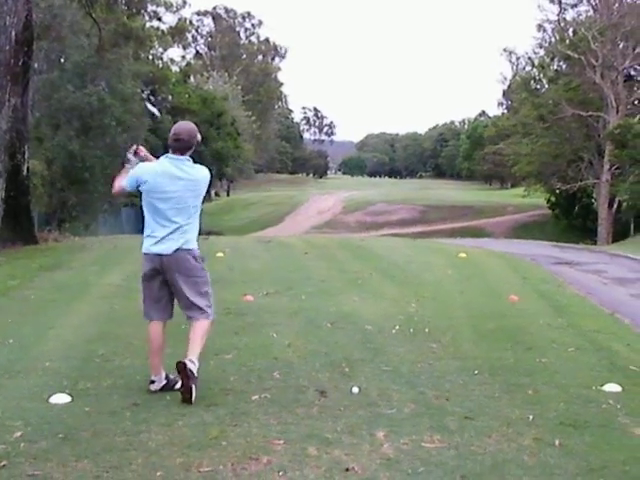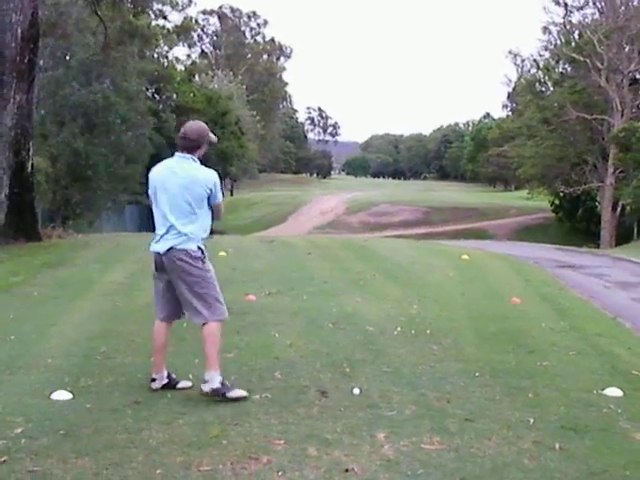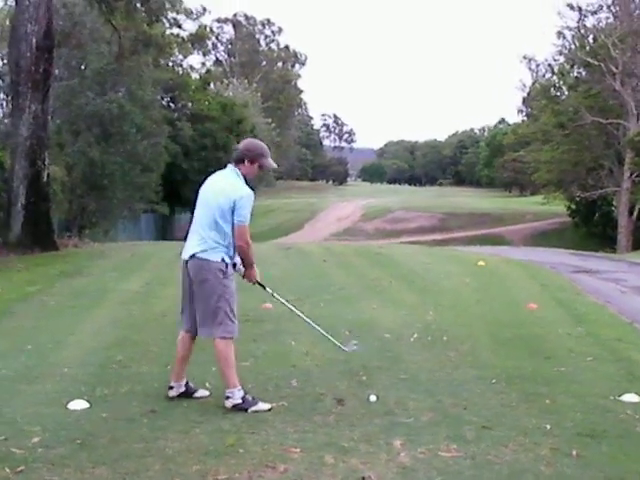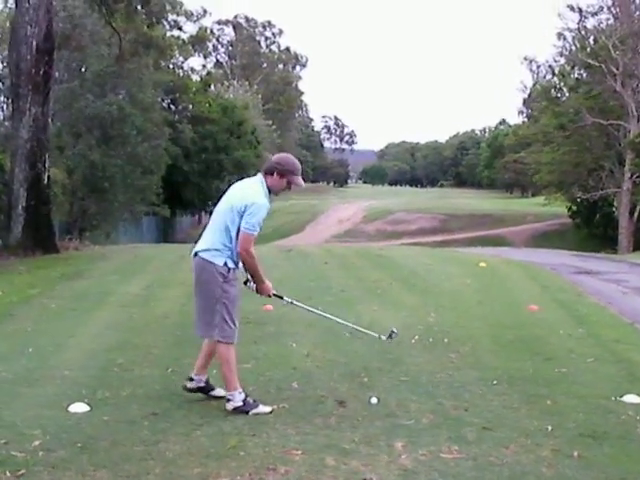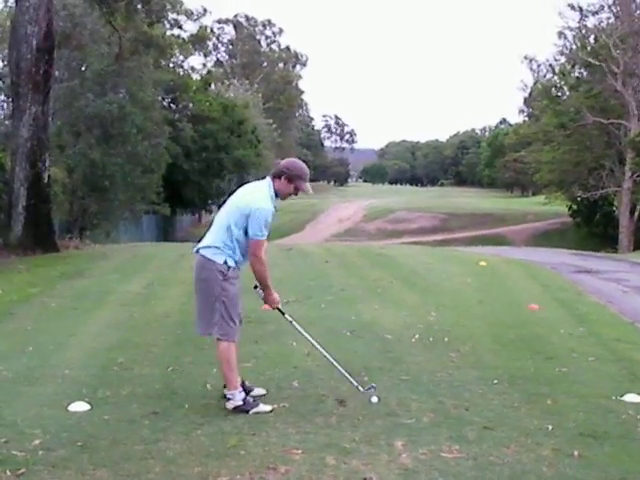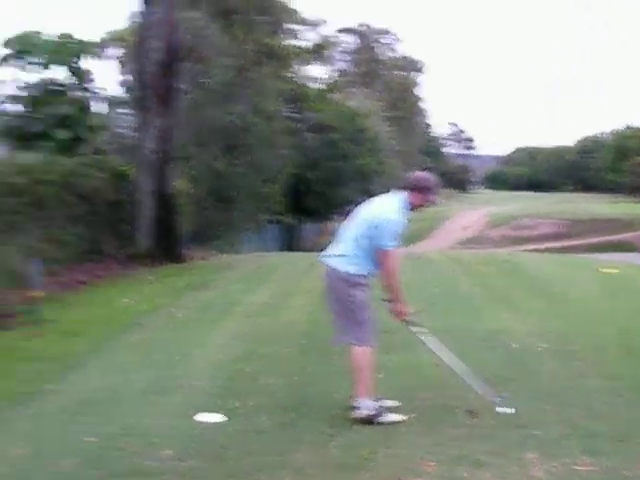
dt=0.3s
person 1, frame 1
left shoulder: (147, 172)
right shoulder: (202, 174)
left elbow: (117, 189)
left wrist: (132, 164)
right wrist: (150, 159)
left hip: (153, 253)
right hip: (184, 253)
left knee: (157, 317)
right knee: (201, 313)
left ankle: (157, 377)
right ankle: (190, 363)
person 1, frame 2
left shoulder: (156, 171)
right shoulder: (208, 176)
right elbow: (218, 213)
left hip: (161, 250)
right hip: (188, 252)
left knee: (164, 315)
right knee: (212, 314)
left ankle: (160, 375)
right ankle: (213, 379)
person 1, frame 3
left shoulder: (214, 180)
right shoulder: (242, 192)
right elbow: (241, 242)
left wrist: (242, 264)
right wrist: (250, 268)
left hip: (192, 257)
right hip: (213, 263)
left knee: (190, 326)
right knee: (223, 329)
left ankle: (178, 384)
right ankle: (235, 394)
person 1, frame 4
left shoulder: (246, 185)
right shoulder: (257, 201)
right elbow: (245, 250)
left wrist: (254, 277)
right wrist: (261, 282)
left hip: (208, 258)
right hip: (218, 265)
left knee: (218, 327)
right knee: (224, 332)
left ankle: (197, 378)
right ankle: (235, 397)
person 1, frame 5
left shoulder: (256, 188)
right shoulder: (263, 205)
right elbow: (256, 256)
right wrist: (269, 291)
left hip: (215, 260)
right hip: (218, 264)
left knee: (229, 327)
right knee: (226, 331)
left ankle: (234, 384)
right ankle: (235, 396)
person 1, frame 6
left shoulder: (388, 201)
right shoulder: (393, 216)
right elbow: (387, 266)
right wrist: (398, 302)
left hip: (344, 268)
right hip: (348, 273)
left knee: (361, 335)
right knee: (361, 338)
left ankle: (364, 396)
right ankle: (364, 404)
